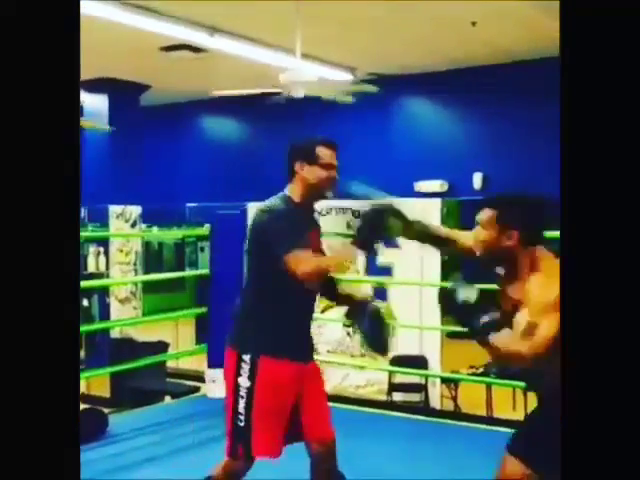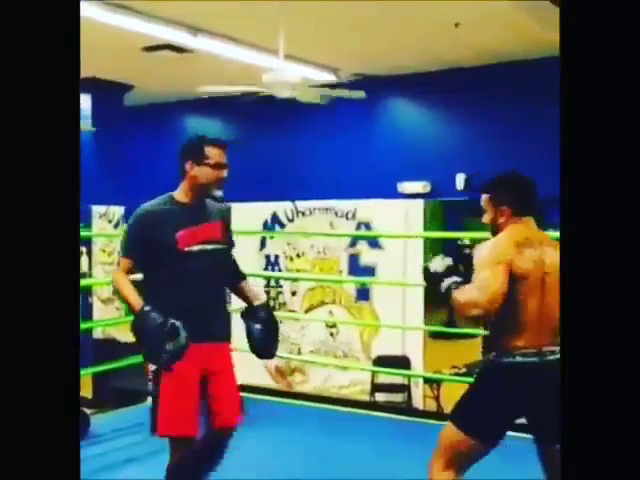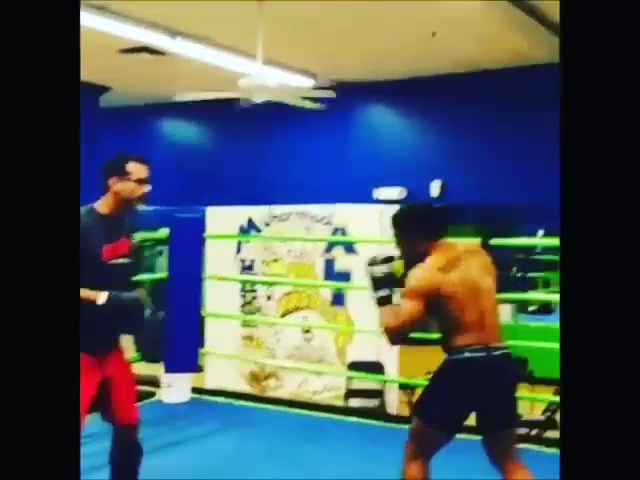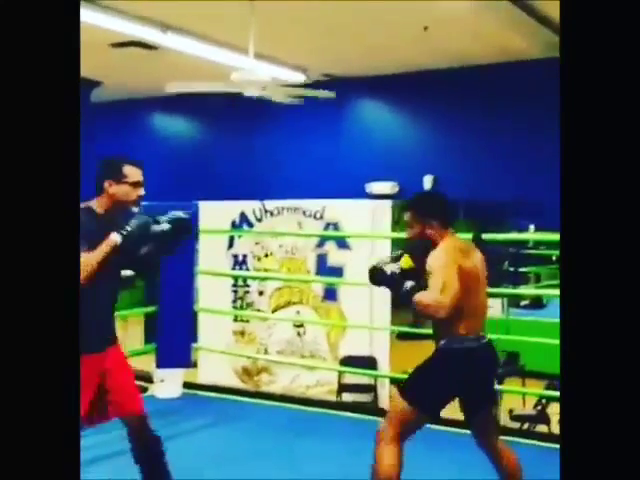
dt=0.5s
person 1, frame 1
left shoulder: (309, 218)
right shoulder: (272, 214)
right elbow: (304, 272)
left wrist: (354, 301)
right wrist: (352, 249)
left hip: (299, 352)
right hip: (259, 353)
left knee: (323, 450)
person 1, frame 2
left shoulder: (220, 213)
right shoulder: (151, 216)
right elbow: (120, 274)
left wrist: (257, 303)
right wrist: (144, 313)
left hip: (215, 338)
right hip: (174, 342)
left knee: (224, 427)
right knee: (183, 439)
person 1, frame 3
left shoulder: (125, 224)
right shoulder: (84, 225)
left wrist: (145, 310)
right wrist: (103, 298)
left hip: (108, 342)
right hip: (82, 345)
left knee: (128, 425)
person 1, frame 4
left shoulder: (119, 221)
right shoulder: (83, 221)
left elbow: (133, 262)
right elbow: (82, 273)
left wrist: (158, 242)
right wrist: (117, 238)
left hip: (104, 341)
right hip: (83, 347)
left knee: (137, 419)
person 2, frame 1
left shoulder: (546, 285)
right shoulder: (515, 257)
left elbow: (520, 354)
right elbow: (454, 239)
left wrist: (481, 321)
right wrist: (408, 226)
left hip: (555, 402)
right hip: (551, 395)
person 2, frame 2
left shoulder: (497, 248)
right shoulder: (554, 250)
left elbow: (477, 308)
left wrist: (448, 279)
left hip: (509, 372)
right hip: (551, 369)
person 2, frame 3
left shoulder: (424, 274)
right shoulder: (478, 254)
left elbow: (396, 332)
left wrist: (383, 289)
left hip: (462, 369)
right hip: (500, 364)
left knee: (417, 453)
person 2, frame 4
left shoulder: (444, 255)
right shoulder: (469, 250)
left elbow: (440, 307)
left wrist: (404, 286)
left hip: (454, 355)
right hip: (481, 353)
left knee: (389, 435)
right knee: (490, 439)
